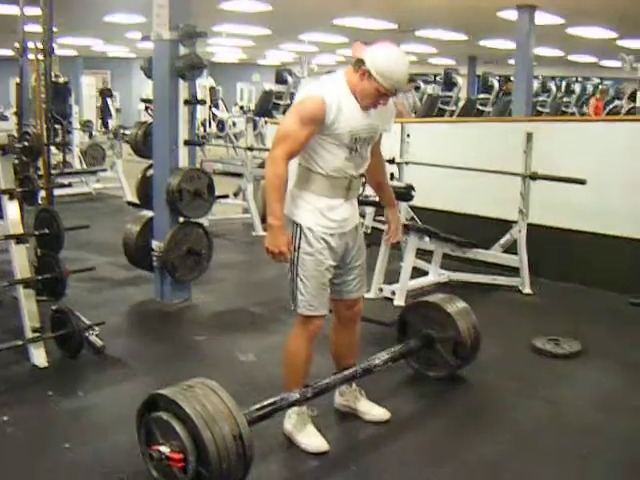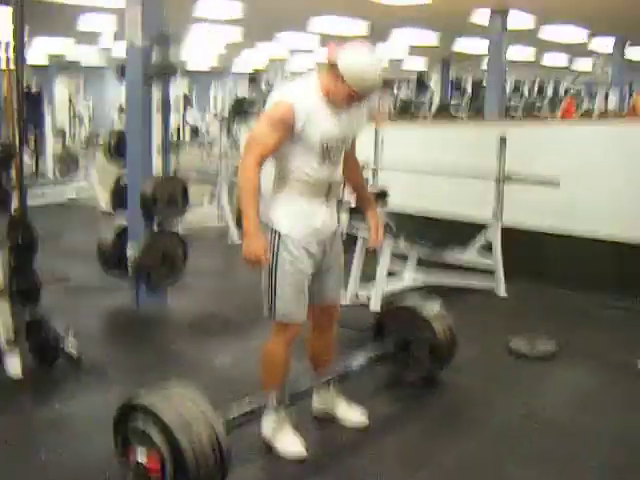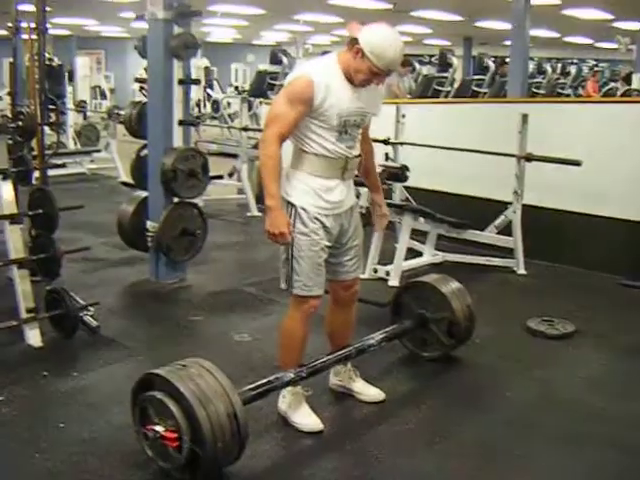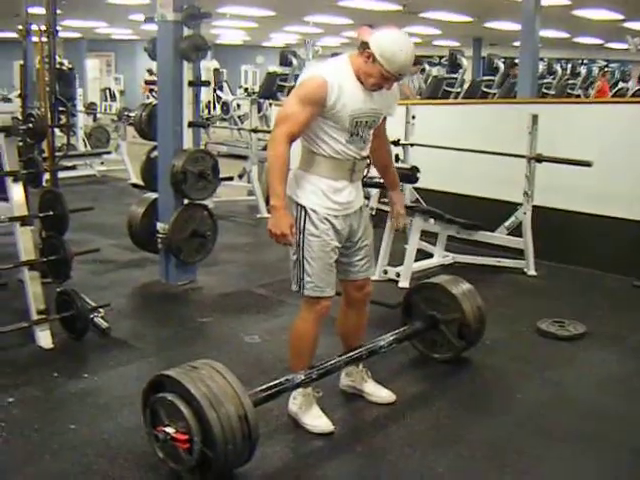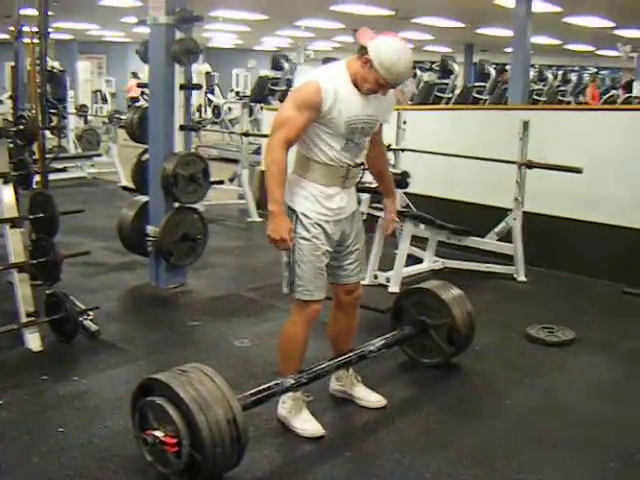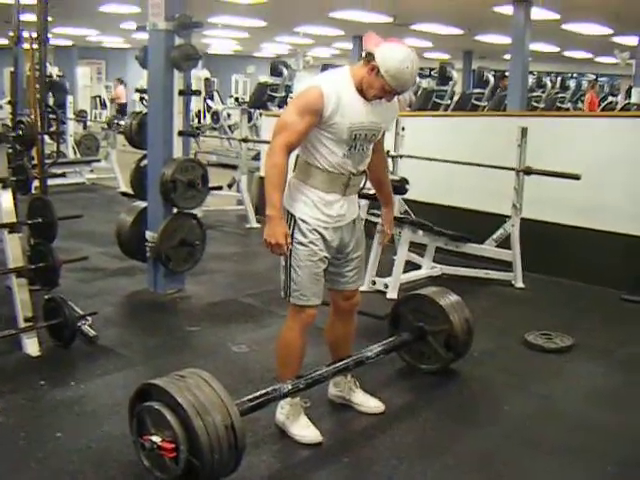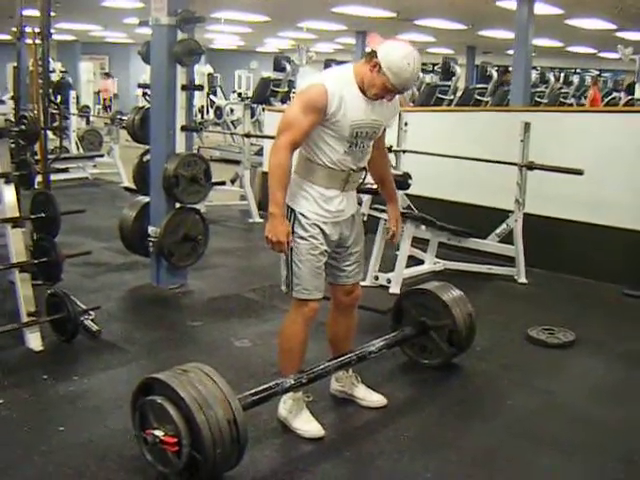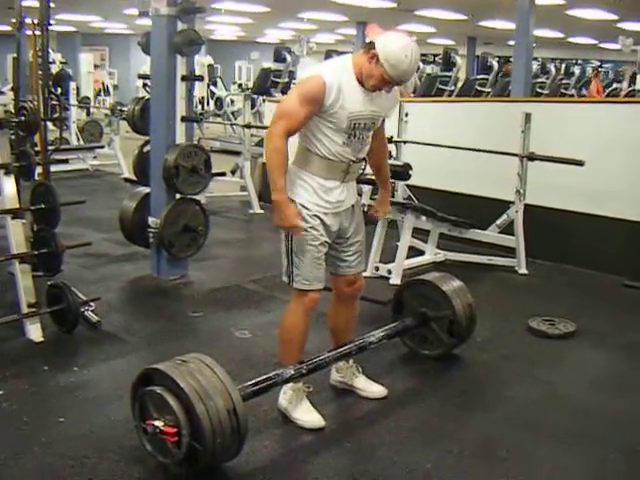
dt=0.4s
person 1, frame 1
left shoulder: (379, 106)
right shoulder: (320, 99)
right elbow: (277, 157)
left wrist: (390, 205)
right wrist: (275, 224)
left hip: (349, 219)
right hip: (312, 220)
left knee: (350, 310)
right knee: (310, 319)
left ankle: (348, 392)
right ankle: (295, 414)
person 1, frame 2
left shoulder: (352, 109)
right shoulder: (290, 103)
right elbow: (250, 162)
left wrist: (370, 207)
right wrist: (251, 230)
left hip: (327, 224)
right hip: (291, 226)
left knee: (327, 314)
right knee: (288, 325)
left ankle: (325, 395)
right ankle: (273, 417)
person 1, frame 3
left shoulder: (371, 88)
right shoulder: (310, 79)
right elbow: (270, 140)
left wrist: (376, 192)
right wrist: (274, 207)
left hip: (345, 201)
right hip: (307, 203)
left knee: (347, 291)
right knee: (305, 301)
left ankle: (342, 372)
right ankle: (290, 394)
person 1, frame 4
left shoulder: (385, 90)
right shoulder: (322, 80)
right elbow: (280, 139)
left wrist: (395, 190)
right wrist: (278, 206)
left hip: (354, 202)
right hip: (316, 203)
left knee: (360, 291)
right knee: (317, 302)
left ankle: (354, 373)
right ankle: (301, 395)
person 1, frame 5
left shoulder: (382, 96)
right shoulder: (318, 86)
right elbow: (277, 144)
left wrist: (390, 196)
right wrist: (276, 212)
left hip: (347, 206)
right hip: (308, 208)
left knee: (349, 296)
right knee: (308, 306)
left ankle: (344, 377)
right ankle: (290, 400)
person 1, frame 6
left shoulder: (386, 104)
right shoulder: (322, 92)
right elbow: (278, 149)
left wrist: (388, 205)
right wrist: (274, 216)
left hip: (348, 214)
right hip: (308, 214)
left knee: (347, 302)
right knee: (304, 312)
left ankle: (342, 383)
right ankle: (288, 406)
person 1, frame 7
left shoulder: (387, 103)
right shoulder: (324, 90)
right elbow: (283, 146)
left wrist: (392, 201)
right wrist: (275, 214)
left hip: (347, 209)
right hip: (308, 209)
left knee: (348, 296)
right knee: (306, 305)
left ankle: (343, 378)
right ankle: (290, 399)
person 1, frame 8
left shoulder: (386, 92)
right shoulder: (322, 82)
right elbow: (277, 134)
left wrist: (385, 188)
right wrist: (280, 200)
left hip: (347, 200)
right hip: (308, 200)
left knee: (351, 287)
right knee: (307, 296)
left ankle: (344, 369)
right ankle: (291, 390)
